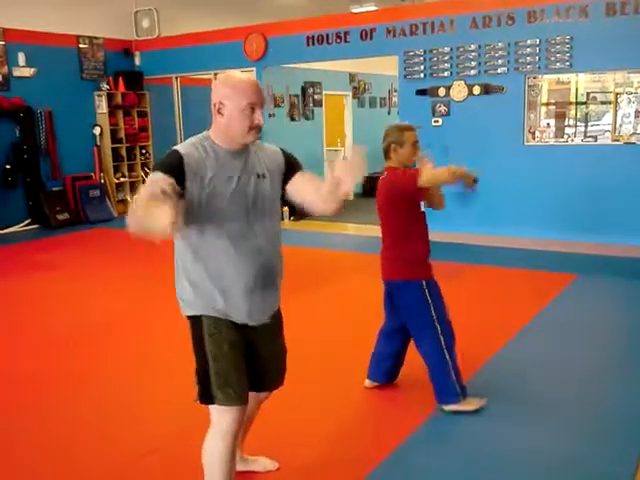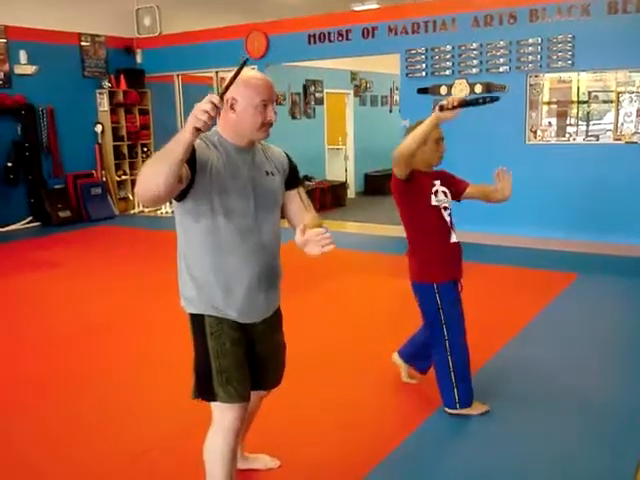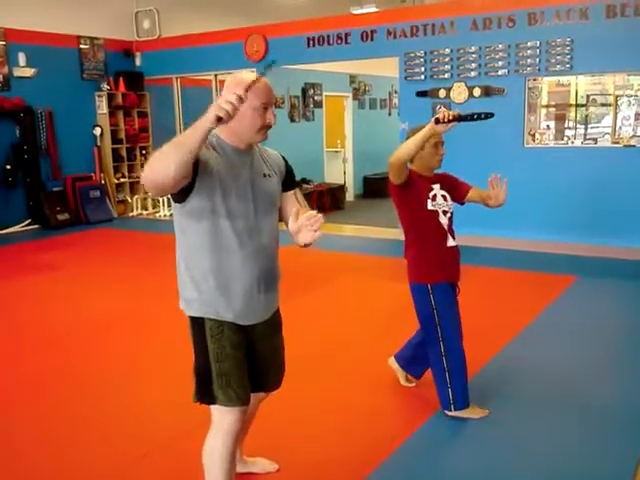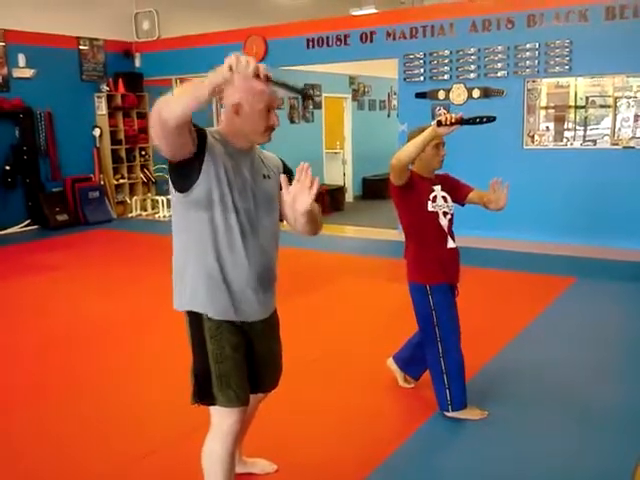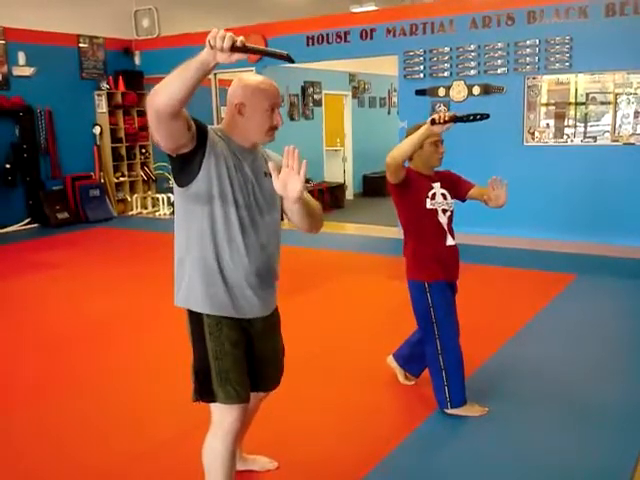
dt=0.5s
person 1, frame 1
left shoulder: (274, 157)
right shoulder: (185, 160)
left elbow: (320, 200)
right elbow: (137, 216)
left wrist: (338, 186)
right wrist: (156, 214)
left hip: (264, 304)
right hip: (213, 309)
left knee: (259, 389)
right knee: (227, 414)
person 1, frame 2
left shoulder: (278, 160)
right shoulder: (196, 154)
left elbow: (303, 213)
right elbow: (147, 192)
left wrist: (309, 236)
right wrist: (189, 134)
left hip: (265, 302)
right hip: (215, 306)
left knee: (258, 389)
right knee: (229, 411)
person 1, frame 3
left shoulder: (274, 162)
right shoulder: (198, 155)
left elbow: (298, 216)
right elbow: (153, 180)
left wrist: (305, 229)
right wrist: (209, 120)
left hip: (263, 304)
right hip: (216, 310)
left knee: (257, 391)
right knee: (228, 413)
person 1, frame 4
left shoulder: (271, 165)
right shoulder: (196, 149)
left elbow: (309, 229)
right elbow: (163, 115)
left wrist: (303, 209)
right wrist: (225, 74)
left hip: (260, 306)
right hip: (214, 308)
left knee: (255, 393)
right knee: (227, 414)
person 1, frame 5
left shoulder: (274, 163)
right shoulder: (198, 147)
left elbow: (312, 224)
right elbow: (160, 106)
left wrist: (295, 198)
right wrist: (210, 57)
left hip: (261, 302)
right hip: (215, 306)
left knee: (257, 390)
right knee: (228, 412)
person 2, frame 1
left shoulder: (397, 181)
right shoulder: (397, 179)
left elbow: (437, 202)
right elbow: (444, 175)
left wrist: (426, 182)
right wrist: (465, 176)
left hip: (396, 268)
right hip: (410, 272)
left knee: (396, 323)
right knee: (436, 333)
left ankle: (378, 375)
right ankle: (452, 396)
person 2, frame 2
left shoulder: (442, 179)
right shoulder: (404, 180)
left elbow: (478, 192)
right elbow: (401, 153)
left wrist: (499, 194)
right wrist: (436, 117)
left hip: (443, 270)
right hip: (430, 274)
left knee: (440, 327)
right knee: (449, 337)
left ankle: (407, 357)
right ankle: (459, 402)
person 2, frame 3
left shoulder: (444, 181)
right shoulder: (404, 182)
left elbow: (477, 194)
right elbow: (395, 161)
left wrist: (494, 199)
right wrist: (432, 128)
left hip: (445, 272)
right hip: (427, 275)
left knee: (437, 330)
right knee: (446, 339)
left ankle: (404, 362)
right ankle: (456, 404)
person 2, frame 4
left shoulder: (445, 182)
right shoulder: (405, 183)
left elbow: (477, 196)
right elbow: (398, 162)
left wrist: (494, 201)
right wrist: (435, 130)
left hip: (445, 272)
right hip: (426, 276)
left knee: (436, 330)
right knee: (444, 339)
left ankle: (402, 362)
right ankle: (454, 404)
person 2, frame 5
left shoulder: (445, 179)
right shoulder: (405, 180)
left elbow: (477, 192)
right elbow: (392, 163)
left wrist: (493, 197)
right wrist: (423, 129)
left hip: (446, 269)
right hip: (425, 272)
left knee: (434, 327)
right knee: (443, 335)
left ankle: (403, 360)
right ankle: (452, 401)
